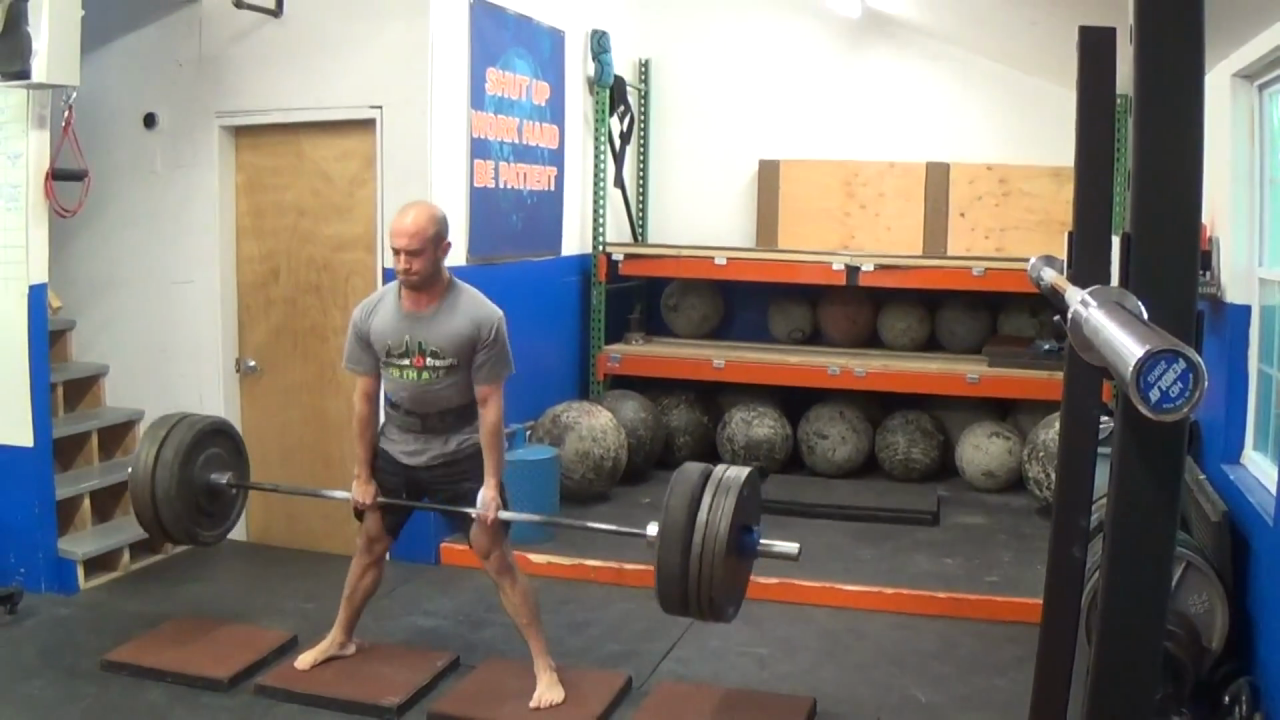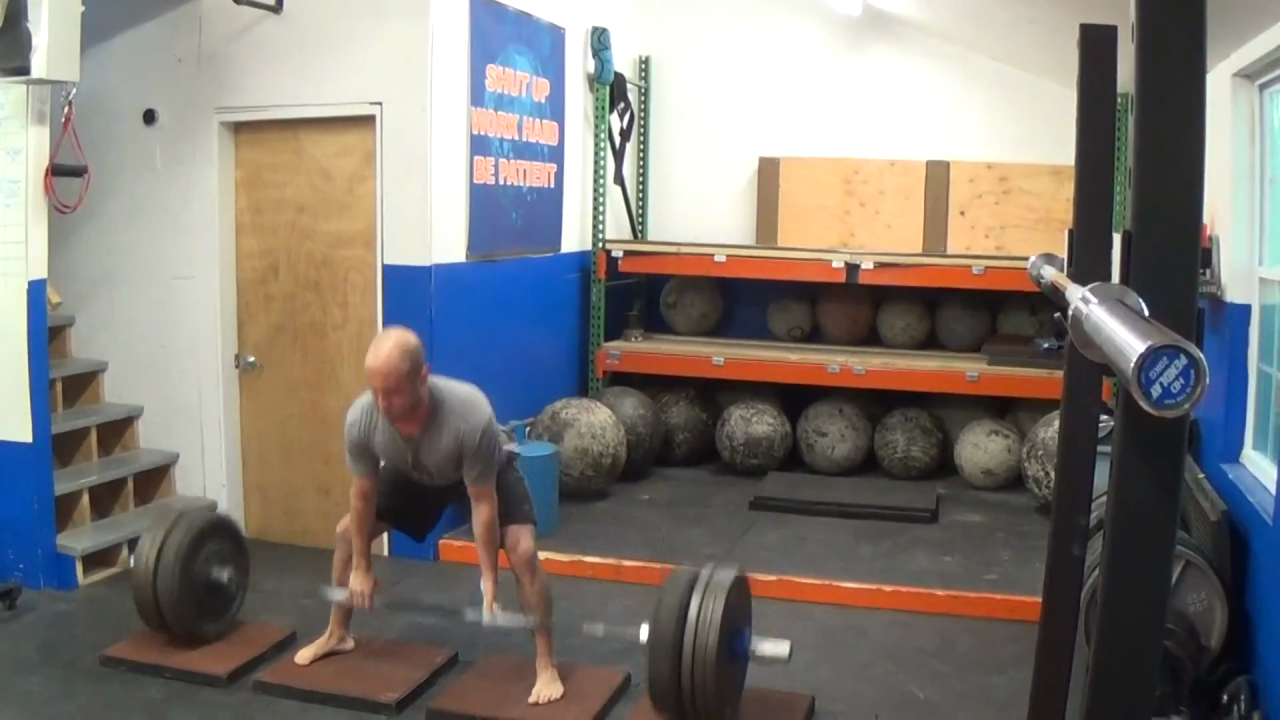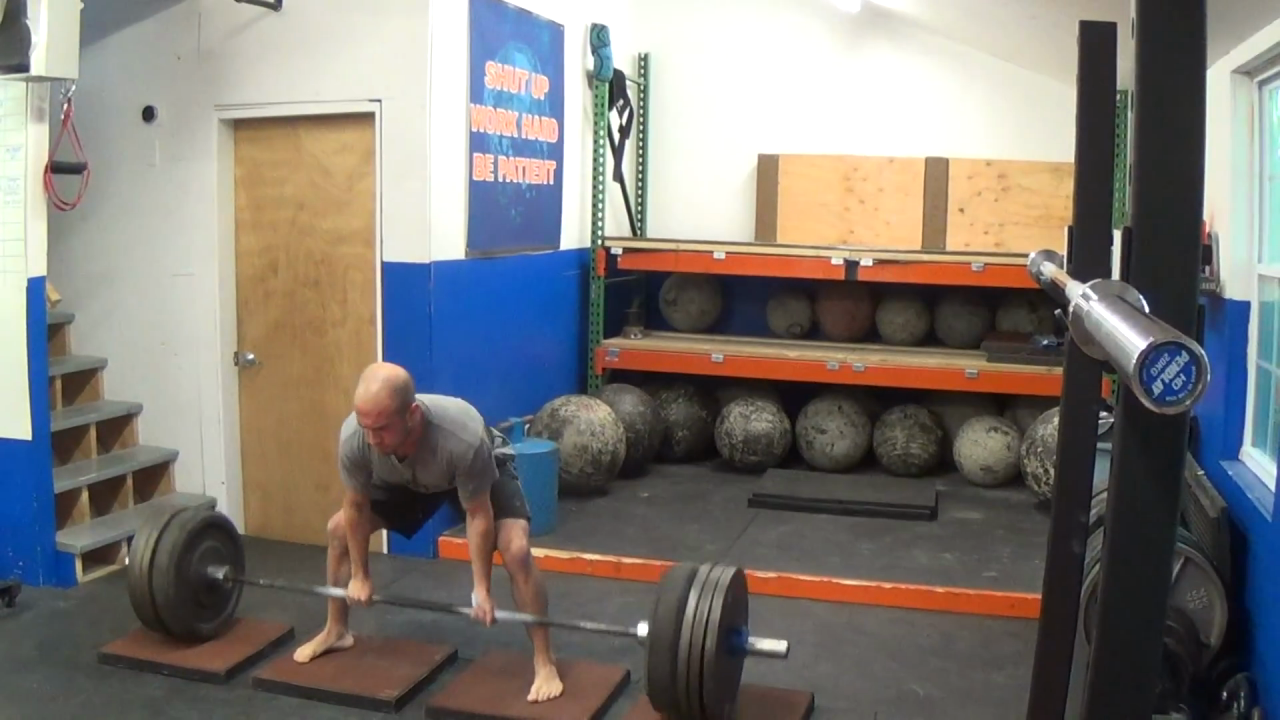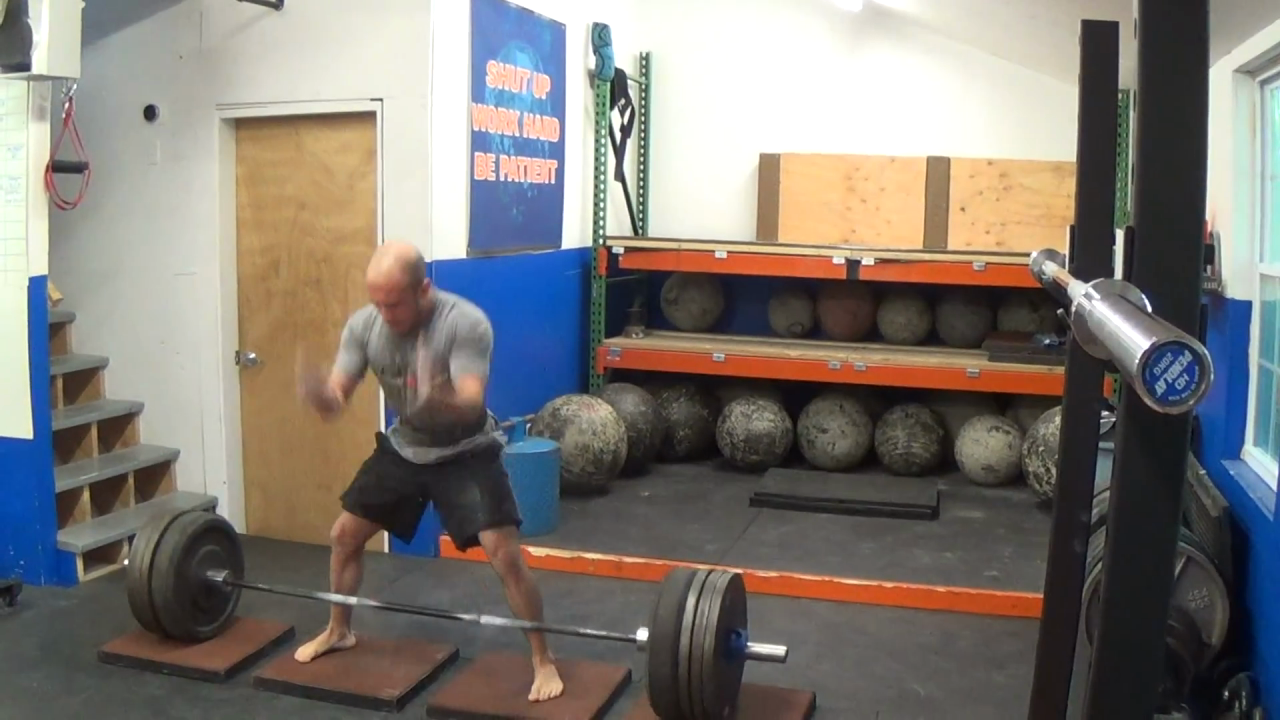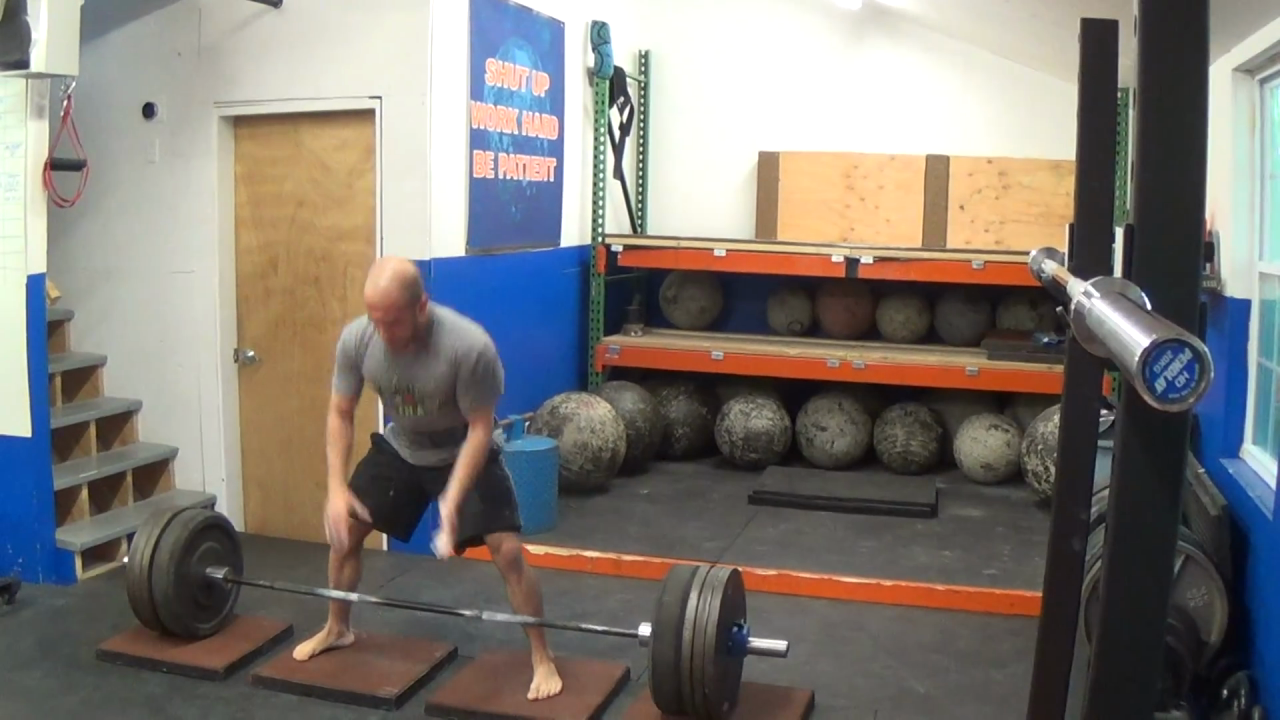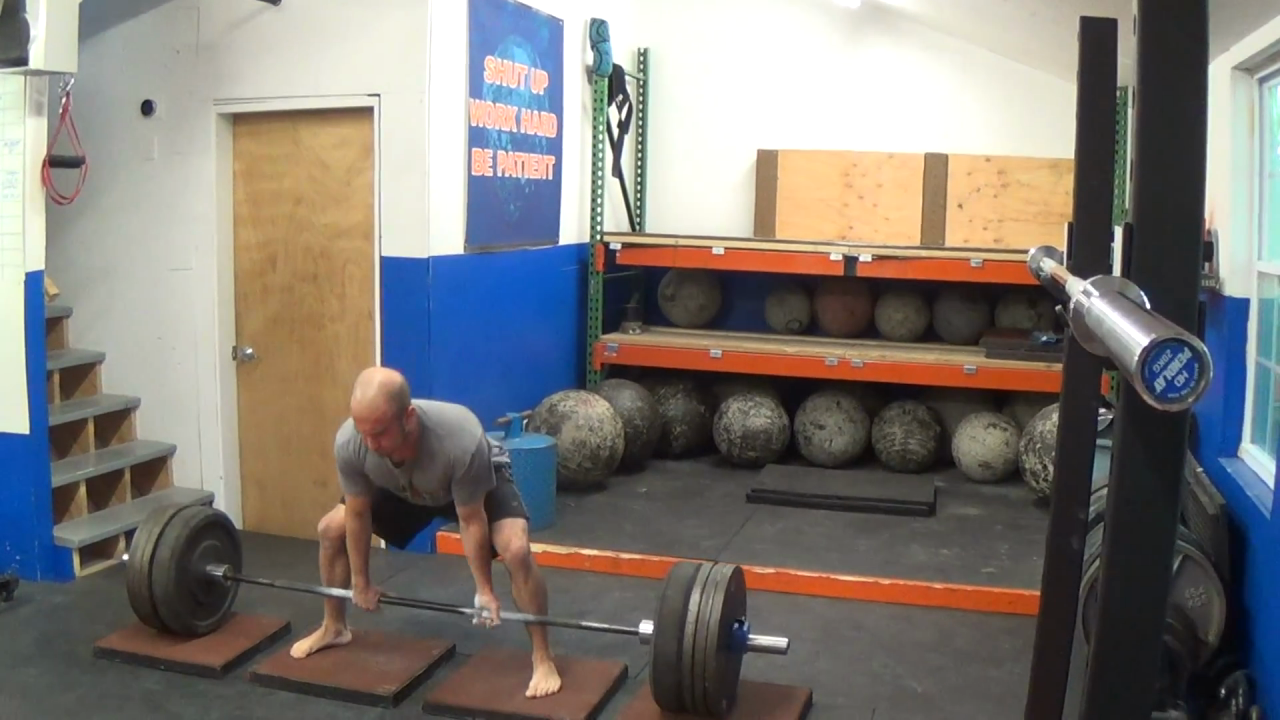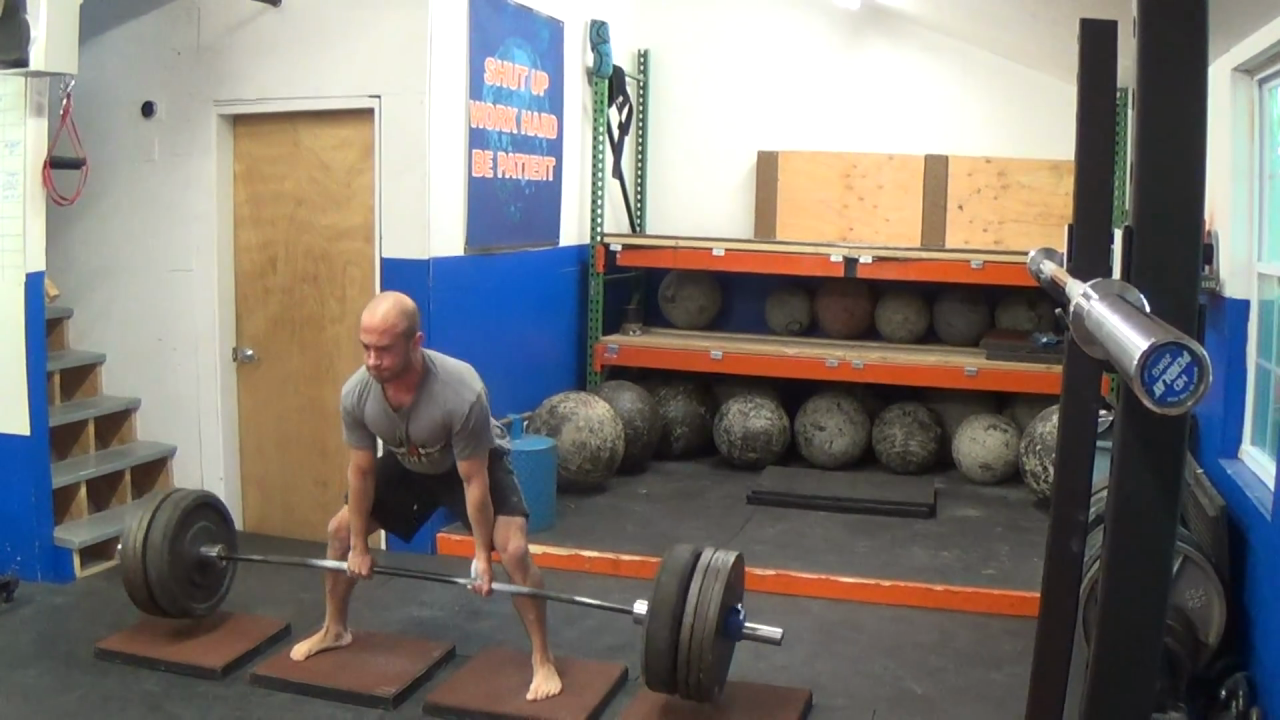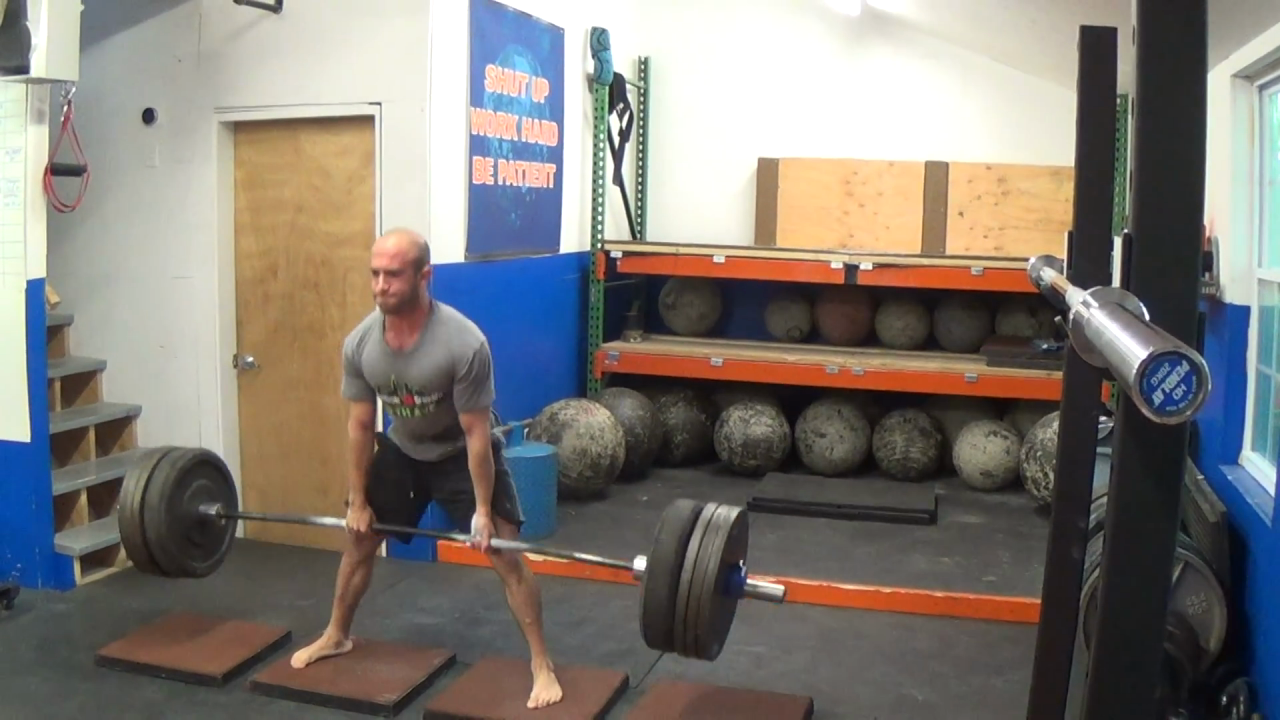
dt=0.3s
person 1, frame 1
left shoulder: (480, 316)
right shoulder: (370, 313)
left elbow: (490, 405)
right elbow: (365, 398)
left wrist: (491, 484)
right wrist: (362, 473)
left hip: (462, 453)
right hip: (394, 452)
left knee: (496, 561)
right knee: (370, 547)
left ankle: (545, 668)
right ankle: (340, 640)
person 1, frame 2
left shoulder: (472, 418)
right shoulder: (361, 419)
left elbow: (482, 501)
right elbow: (363, 495)
left wrist: (488, 582)
right wrist: (361, 571)
left hip: (482, 477)
right hip: (413, 475)
left knee: (522, 552)
right knee: (347, 532)
left ankle: (545, 664)
right ankle: (337, 635)
person 1, frame 3
left shoulder: (464, 435)
right shoulder: (353, 438)
left elbow: (478, 512)
right elbow: (356, 506)
left wrist: (481, 588)
right wrist: (359, 577)
left hip: (482, 468)
left knee: (516, 551)
right knee: (339, 530)
left ankle: (544, 663)
right ankle: (335, 632)
person 1, frame 4
left shoulder: (465, 323)
right shoulder: (363, 323)
left elbow: (471, 400)
right elbow: (336, 394)
left wrist: (434, 396)
right wrist: (320, 392)
left hip: (468, 450)
right hip: (402, 449)
left knee: (505, 554)
right knee: (344, 536)
left ankle: (543, 662)
right ankle: (338, 631)
person 1, frame 5
left shoulder: (468, 346)
right shoulder: (356, 339)
left elbow: (480, 430)
right elbow: (340, 413)
left wrist: (452, 501)
right wrist: (337, 486)
left hip: (464, 448)
right hip: (400, 449)
left knee: (507, 554)
right knee: (340, 529)
left ankle: (542, 658)
right ankle: (337, 628)
person 1, frame 6
left shoulder: (462, 440)
right shoulder: (349, 443)
left elbow: (471, 521)
right elbow: (358, 514)
left wrist: (484, 589)
right wrist: (361, 582)
left hip: (480, 480)
left knee: (516, 550)
right knee: (331, 530)
left ankle: (542, 659)
right ankle: (333, 628)
person 1, frame 7
left shoulder: (462, 393)
right shoulder: (356, 394)
left elbow: (473, 480)
right elbow: (361, 471)
left wrist: (482, 556)
right wrist: (359, 546)
left hip: (477, 461)
right hip: (407, 464)
left knee: (513, 551)
right knee: (340, 532)
left ankle: (542, 661)
right ankle: (334, 630)
person 1, frame 8
left shoulder: (464, 343)
right shoulder: (358, 344)
left elbow: (476, 433)
right elbow: (360, 426)
left wrist: (482, 511)
right wrist: (357, 502)
left hip: (462, 451)
right hip: (401, 452)
left knee: (505, 553)
right knee: (358, 540)
left ankle: (542, 665)
right ankle: (336, 636)
